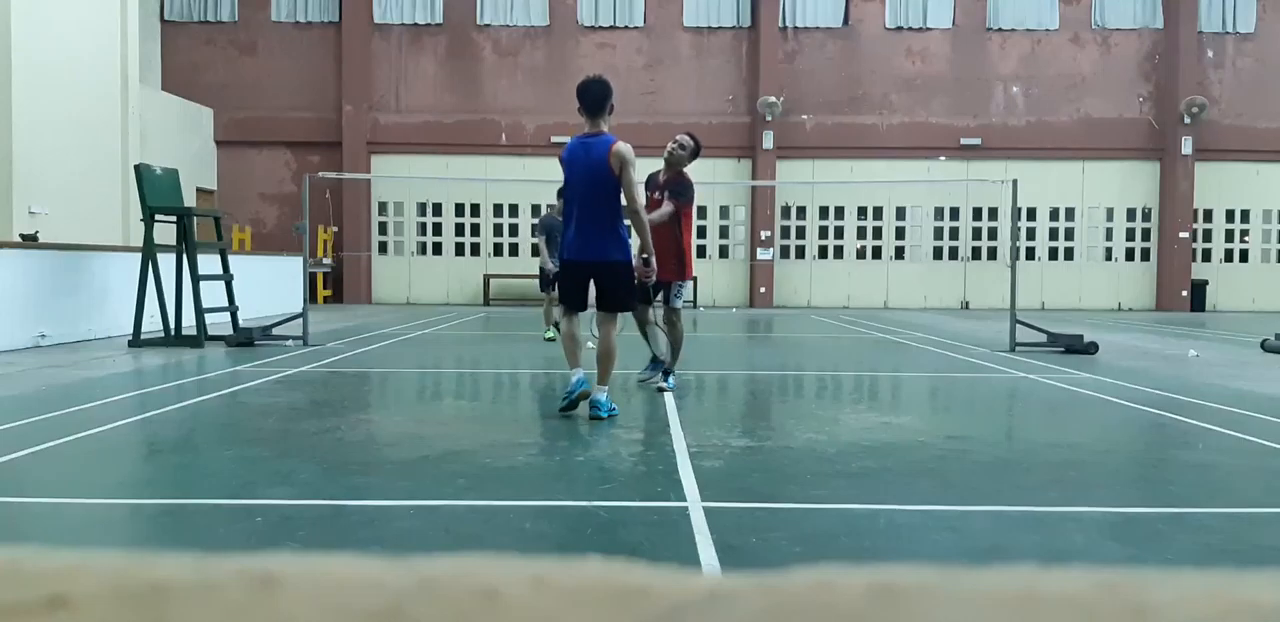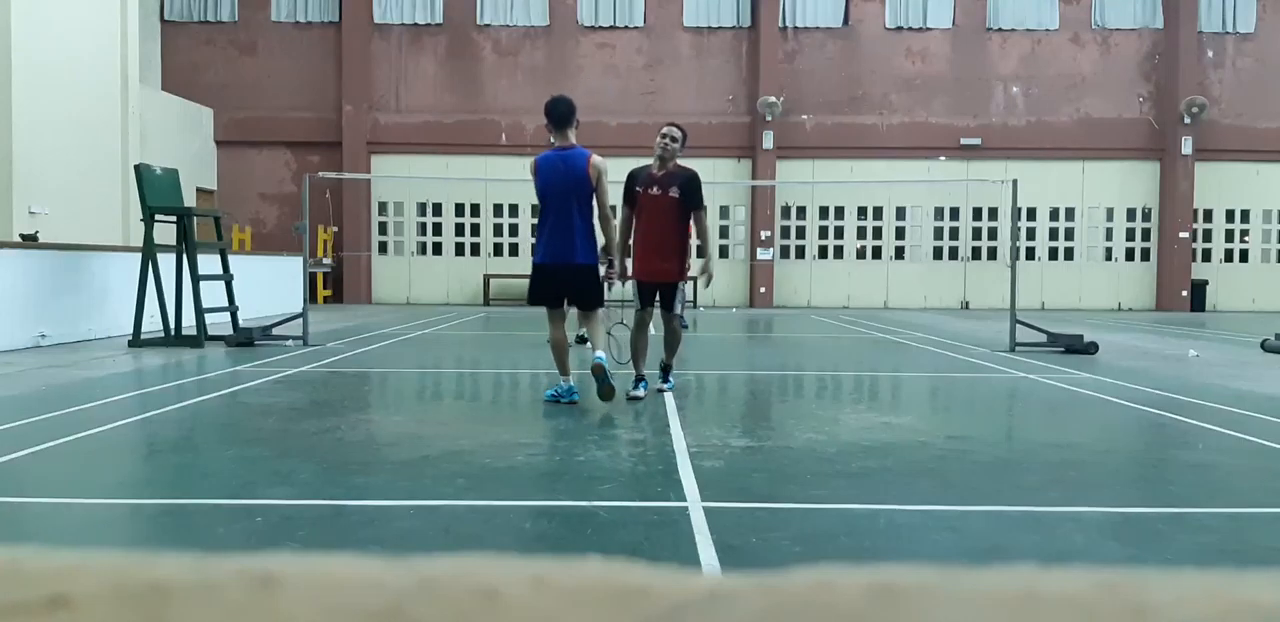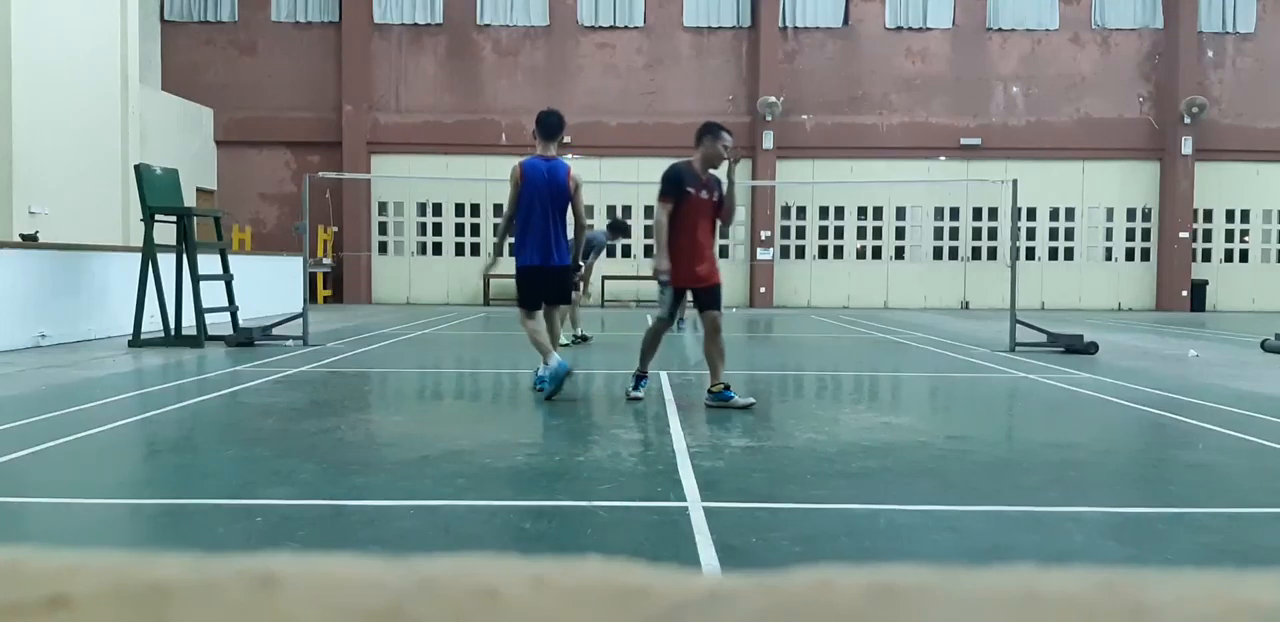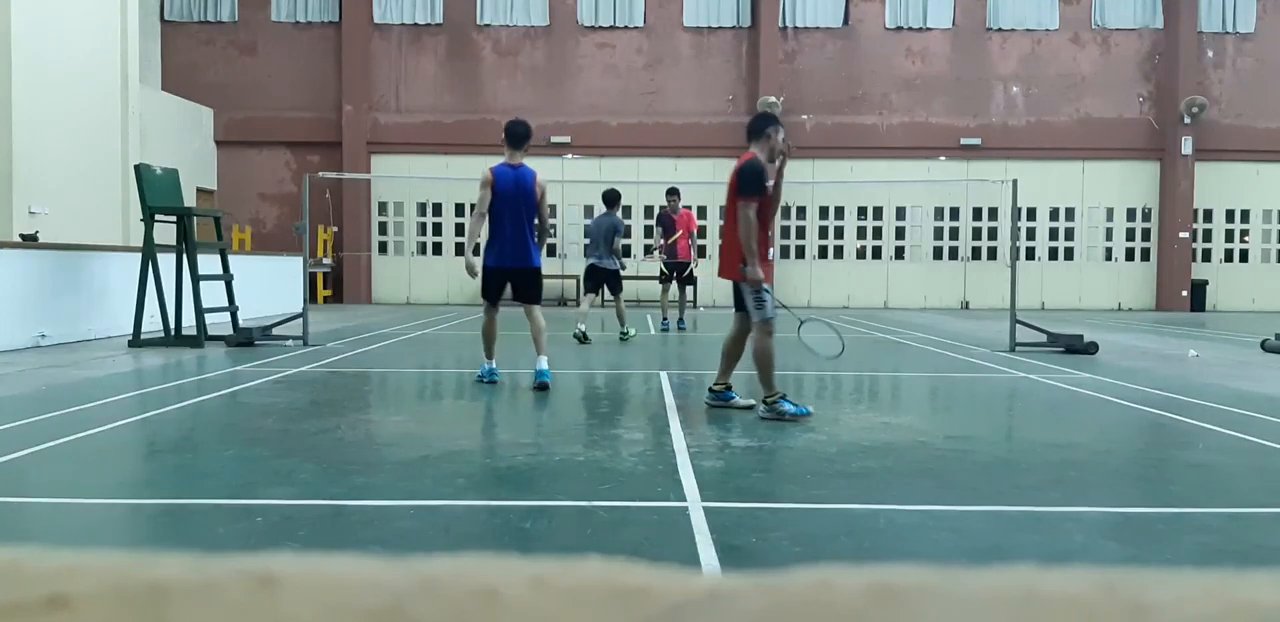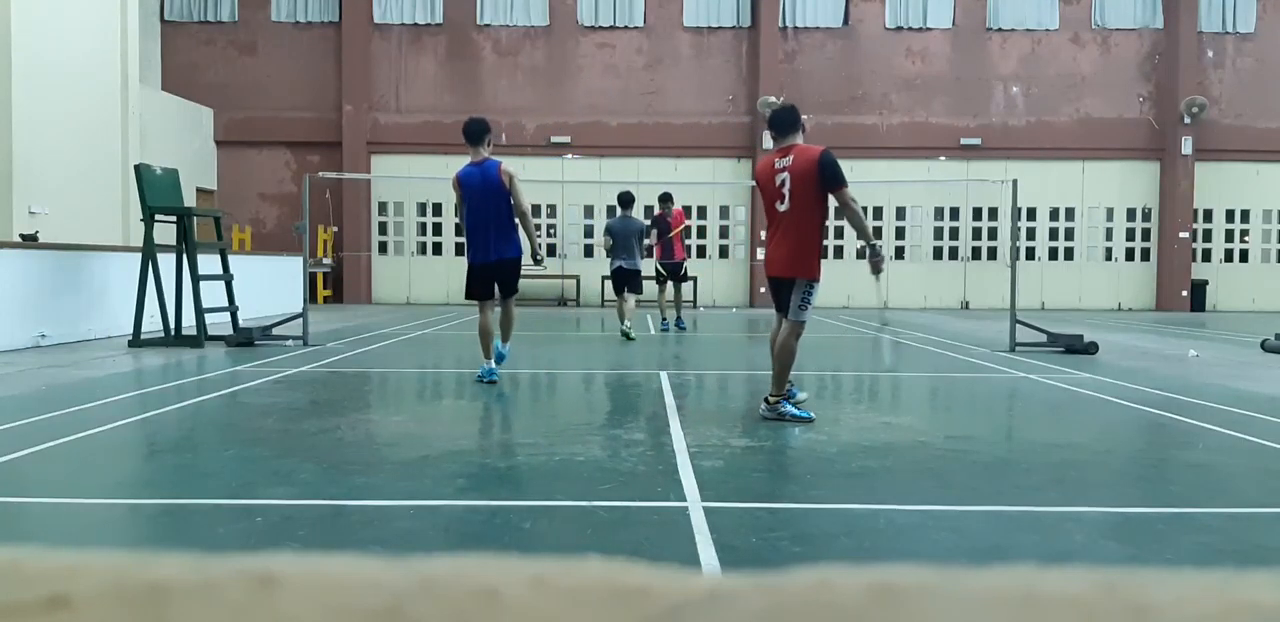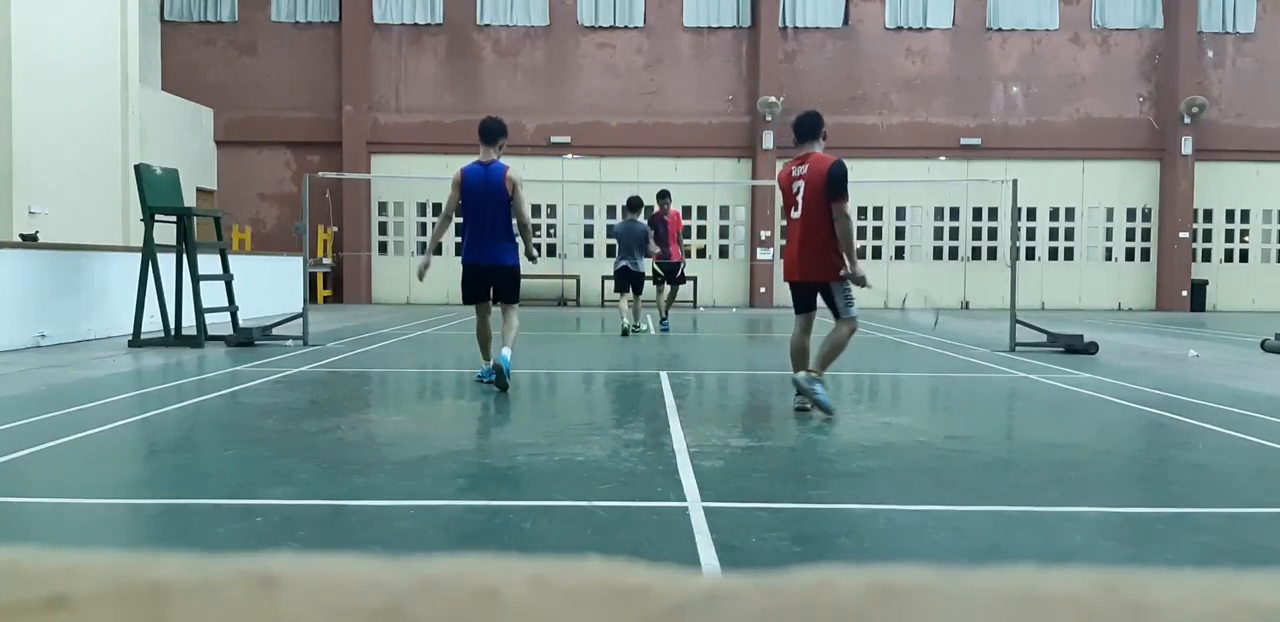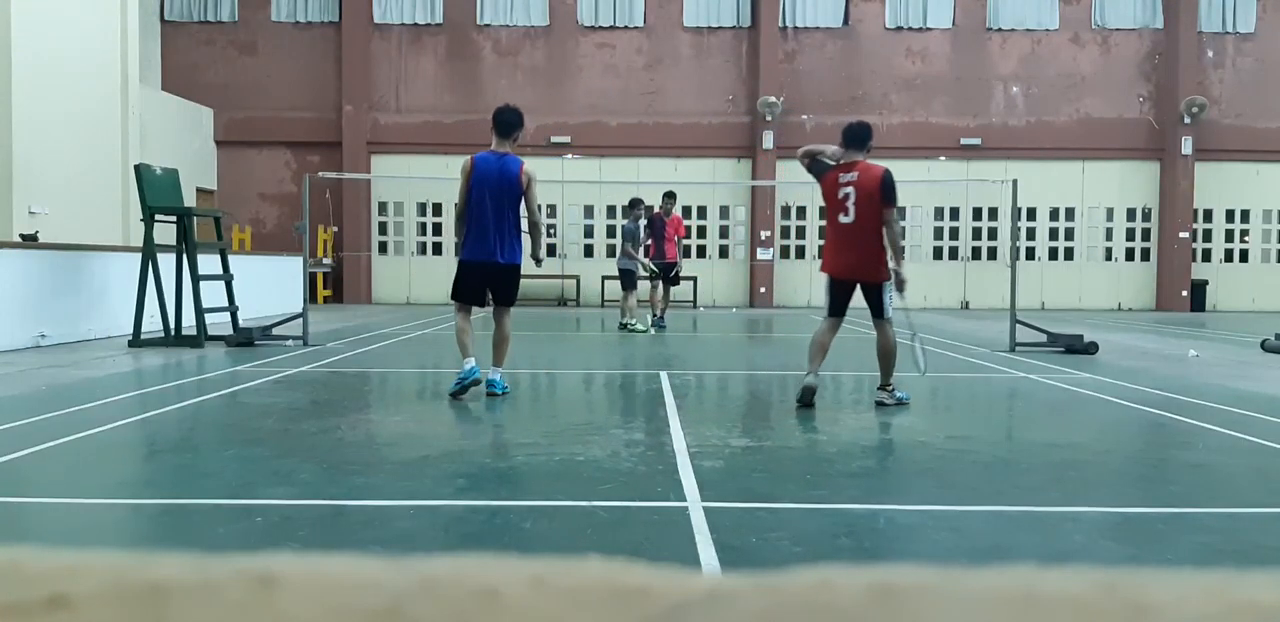
dt=0.5s
person 1, frame 1
left shoulder: (567, 153)
right shoulder: (620, 151)
right elbow: (634, 208)
right wrist: (649, 254)
left hip: (573, 252)
right hip: (612, 253)
left knee: (569, 316)
right knee: (607, 323)
left ankle: (577, 379)
right ankle: (601, 397)
person 1, frame 2
left shoulder: (538, 164)
right shoulder: (594, 163)
right elbow: (605, 215)
right wrist: (612, 257)
left hip: (547, 257)
right hip: (584, 257)
left knee: (556, 319)
right knee: (591, 315)
left ankle: (566, 385)
right ankle: (599, 358)
person 1, frame 3
left shoulder: (521, 170)
right shoulder: (571, 175)
left elbow: (509, 217)
right elbow: (581, 223)
left wrist: (495, 254)
right wrist: (576, 259)
left hip: (529, 258)
right hip: (560, 259)
left knee: (530, 317)
right knee: (551, 314)
left ankle: (555, 363)
right ankle: (545, 372)
person 1, frame 4
left shoulder: (491, 175)
right shoulder: (537, 181)
left elbow: (480, 214)
right elbow: (543, 225)
left wrist: (469, 252)
right wrist: (536, 252)
left hip: (496, 258)
right hip: (527, 260)
left knee: (491, 311)
right knee: (534, 312)
left ankle: (489, 367)
right ankle: (542, 366)
person 1, frame 5
left shoulder: (459, 178)
right shoulder: (504, 171)
right elbow: (522, 211)
right wrist: (534, 246)
left hip: (478, 254)
right hip: (508, 251)
left knee: (485, 309)
right knee: (507, 301)
left ankle: (489, 367)
right ankle: (503, 348)
person 1, frame 6
left shoulder: (462, 175)
right shoulder: (510, 175)
left elbow: (447, 216)
right elbow: (523, 219)
left wrist: (428, 253)
right wrist: (530, 248)
left hip: (473, 258)
right hip: (505, 257)
left knee: (482, 312)
right knee: (510, 310)
left ankle: (487, 367)
right ankle: (504, 355)
person 1, frame 7
left shoulder: (471, 164)
right shoulder: (524, 171)
left elbow: (461, 210)
right elbow: (534, 218)
left wrist: (465, 242)
right wrist: (536, 251)
left hip: (474, 254)
right hip: (508, 257)
left knee: (463, 311)
right knee: (502, 315)
left ankle: (470, 366)
right ankle: (495, 377)
person 2, frame 1
left shoulder: (682, 183)
right shoulder: (652, 178)
left elbow: (664, 214)
left hip: (675, 262)
right hip: (653, 260)
left knee: (672, 315)
right knee: (639, 309)
left ankle: (669, 371)
right ankle: (657, 358)
person 2, frame 2
left shoulder: (688, 178)
right shoulder: (636, 176)
left elbow: (700, 220)
right elbow: (626, 219)
left wrist: (707, 258)
right wrist: (621, 258)
left hip: (673, 267)
right hip: (642, 266)
left knee: (672, 320)
right knee: (641, 319)
left ankle: (667, 368)
right ankle: (639, 378)
person 2, frame 3
left shoulder: (715, 182)
right shoulder: (677, 173)
left elbow: (726, 220)
right elbow: (662, 215)
left wrist: (731, 180)
right wrist: (661, 255)
left hip: (707, 269)
right hip: (679, 268)
left knee: (714, 324)
right knee: (663, 323)
left ankle: (718, 389)
right ankle: (640, 375)
person 2, frame 4
left shoulder: (756, 168)
right shoulder: (753, 167)
left elbow: (767, 215)
right elbow: (746, 216)
left wrist: (780, 174)
right wrist: (752, 263)
left hip: (748, 264)
right hip: (749, 265)
left knee: (743, 325)
right knee: (765, 327)
left ankle: (720, 388)
right ankle: (772, 400)
person 2, frame 5
left shoulder: (762, 166)
right shoulder: (820, 157)
right elbow: (848, 204)
right wrist: (872, 245)
left hip: (774, 259)
right hip: (802, 260)
left knee: (783, 323)
right knee: (793, 326)
left ankle: (783, 388)
right ankle: (774, 400)
person 2, frame 6
left shoulder: (785, 172)
right shoulder: (832, 166)
right elbow: (841, 218)
right wrist: (853, 262)
left hip: (795, 263)
right hip: (826, 263)
left knee: (803, 324)
right knee: (847, 323)
left ankle: (803, 392)
right ankle: (812, 375)
person 2, frame 7
left shoulder: (828, 173)
right shoulder: (881, 175)
left elbow: (802, 154)
right elbow: (890, 223)
left wrist: (825, 150)
right wrist: (898, 265)
left hip: (837, 266)
right hip: (873, 266)
left knee: (830, 323)
right knee: (883, 325)
left ankle: (811, 376)
right ankle: (886, 389)
